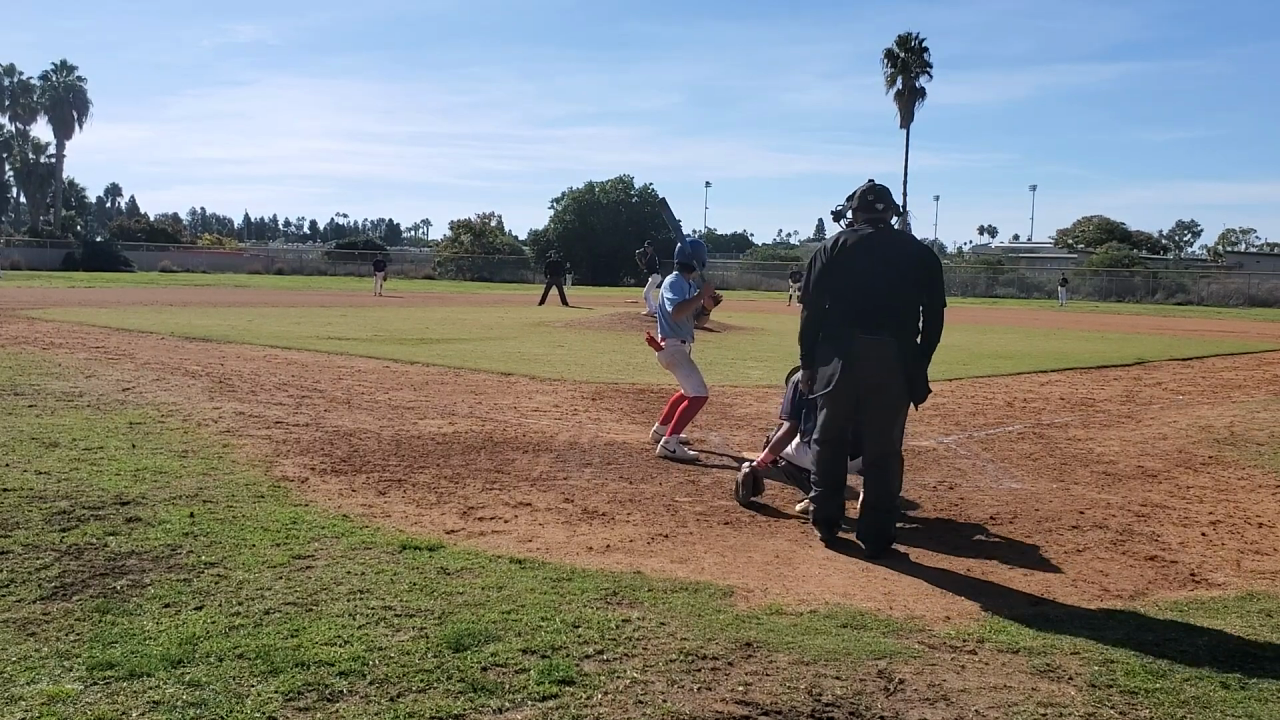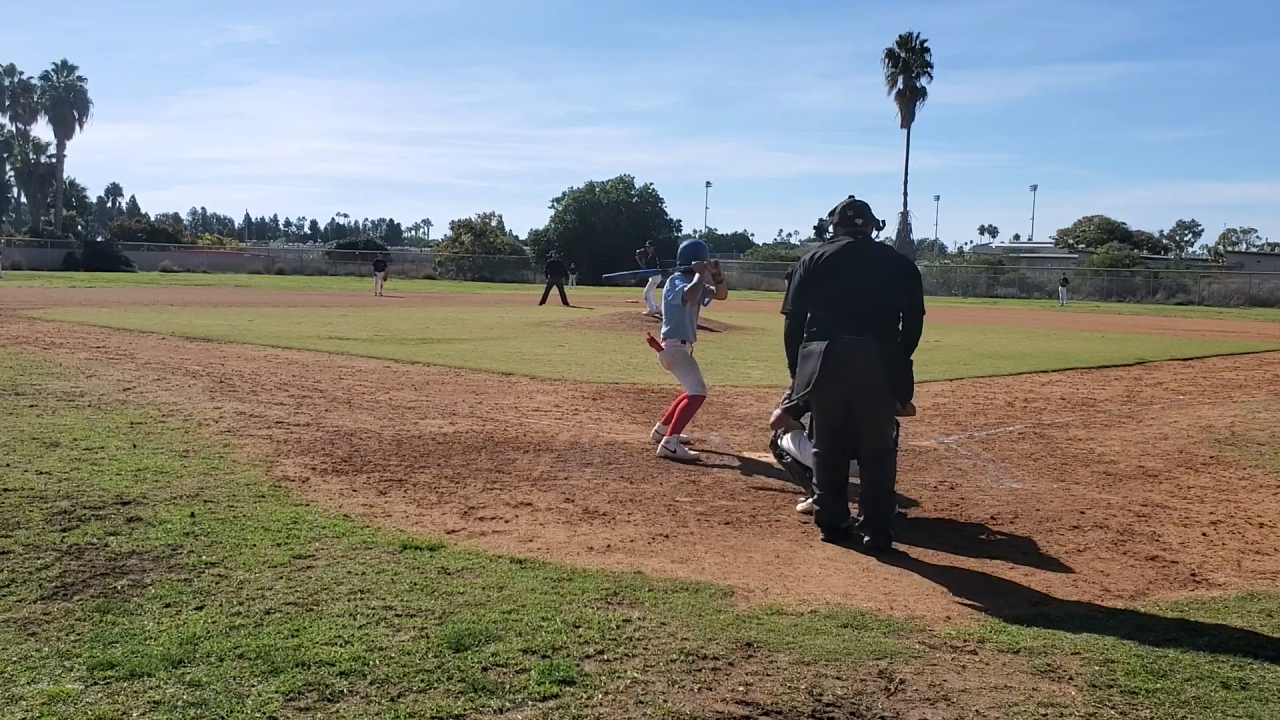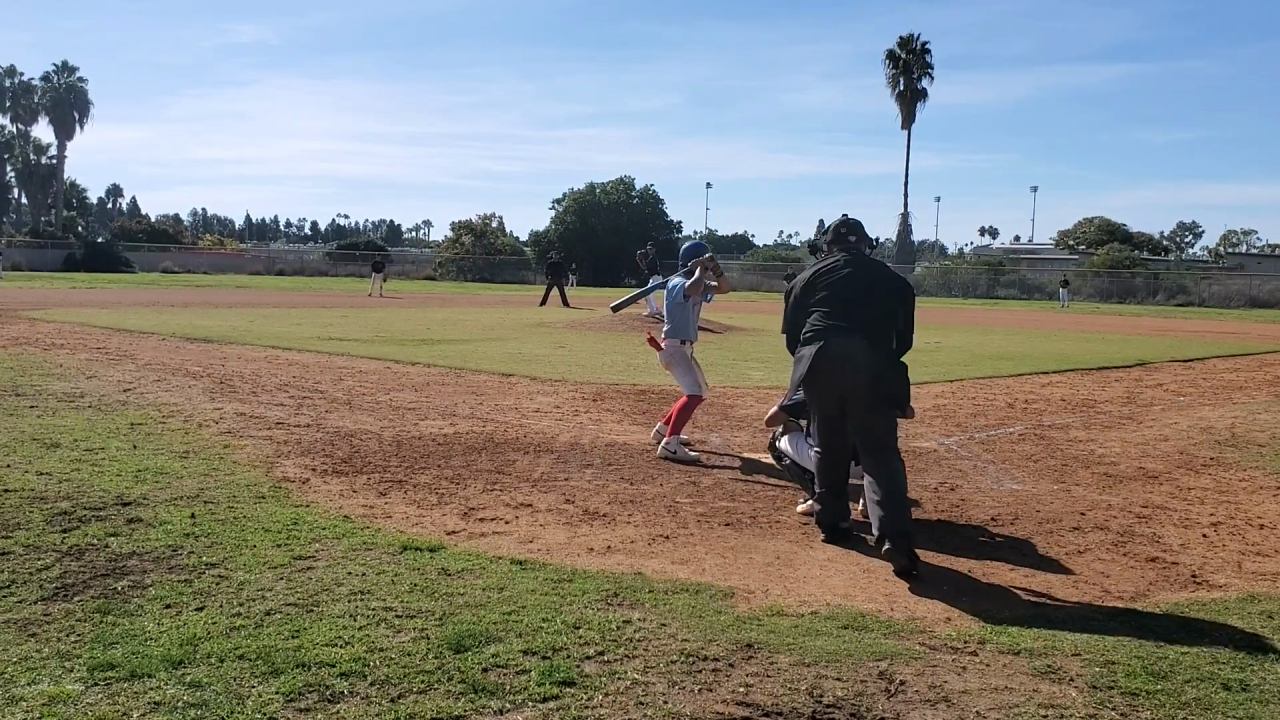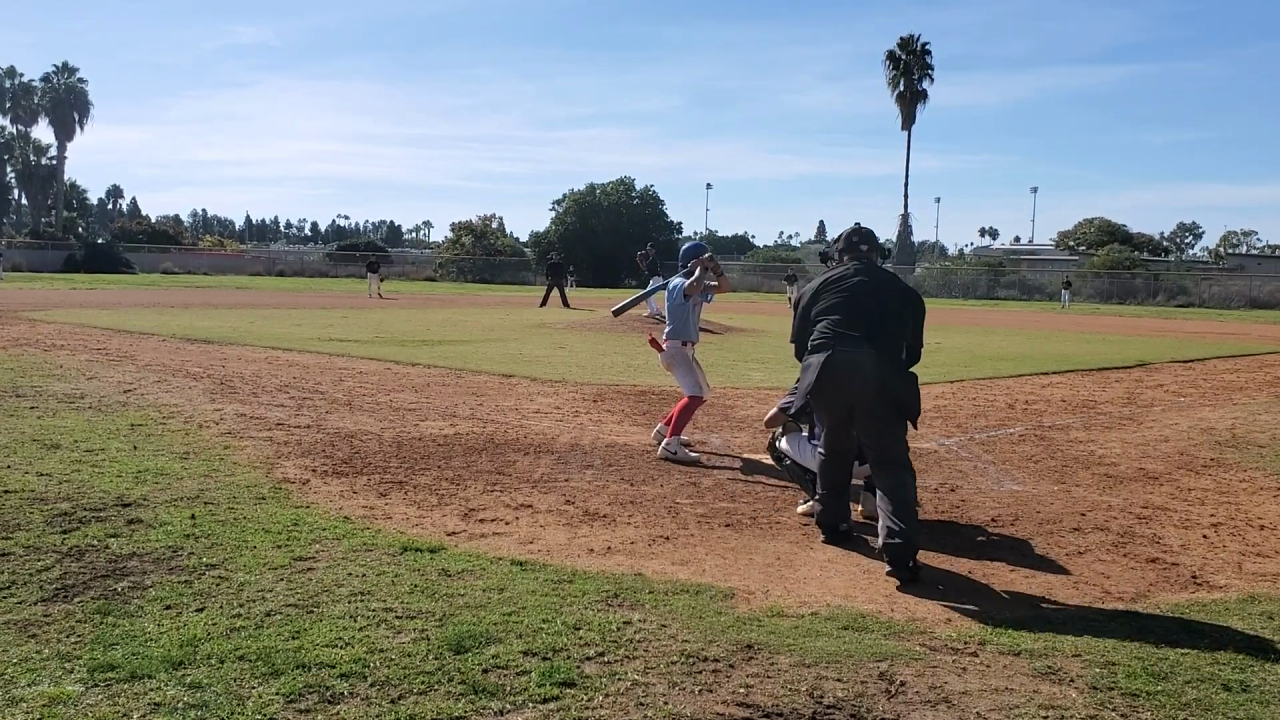
dt=0.5s
person 1, frame 1
left shoulder: (835, 246)
right shoulder: (920, 253)
left elbow: (812, 310)
right elbow: (934, 316)
left wrist: (808, 363)
right wrist: (920, 362)
left hip: (841, 356)
right hip: (895, 359)
left knee: (830, 440)
right knee: (884, 451)
left ankle: (826, 520)
right ankle: (876, 536)
person 1, frame 2
left shoulder: (815, 259)
right shoulder: (899, 263)
left elbow: (794, 320)
right elbow: (913, 322)
left wrist: (797, 370)
right wrist: (897, 364)
left hip: (825, 356)
right hip: (879, 359)
left knee: (829, 445)
right knee: (877, 448)
left ankle: (832, 522)
right ankle: (875, 530)
person 1, frame 3
left shoulder: (808, 277)
right shoulder: (891, 278)
left elbow: (792, 336)
right elbow: (904, 338)
left hip: (819, 360)
right hip: (869, 363)
left knee: (830, 445)
right knee: (879, 450)
left ankle: (832, 523)
right ankle: (894, 535)
person 1, frame 4
left shoulder: (818, 285)
right shoulder: (901, 289)
left elbow: (799, 345)
right elbow: (912, 352)
left hip: (825, 368)
right hip: (879, 373)
left knee: (834, 447)
right knee: (891, 461)
left ankle: (832, 524)
right ankle: (899, 552)
person 2, frame 1
left shoulder: (690, 285)
right shoulder: (674, 282)
right elbow: (677, 312)
left wrist: (707, 304)
right wrist: (701, 294)
left hip: (680, 346)
right hip: (672, 347)
left knee: (689, 391)
right knee: (699, 394)
left ankle: (661, 430)
right ankle: (669, 443)
person 2, frame 2
left shoulder: (693, 283)
right shoulder: (675, 282)
left elbow: (722, 295)
right elbow: (691, 296)
left wrist: (716, 274)
right wrist: (701, 274)
left hip: (684, 347)
right hip: (673, 347)
left knee: (694, 390)
right knee: (698, 392)
left ankle: (662, 429)
right ankle: (669, 443)
person 2, frame 3
left shoulder: (695, 283)
right shoulder: (676, 283)
left elbow: (724, 288)
right elbow: (694, 289)
left wrist: (714, 267)
right wrist: (701, 269)
left hip: (685, 347)
right hip: (673, 347)
left knee: (700, 392)
right knee: (694, 393)
left ankle: (664, 429)
right ankle: (669, 445)
person 2, frame 4
left shoulder: (698, 285)
right shoulder: (677, 284)
left elbow: (724, 287)
right elbow: (693, 287)
left wrist: (714, 267)
right wrist: (700, 269)
left hip: (686, 349)
right hip: (674, 348)
left knee: (701, 393)
right knee: (695, 394)
left ankle: (664, 430)
right ankle: (670, 445)
